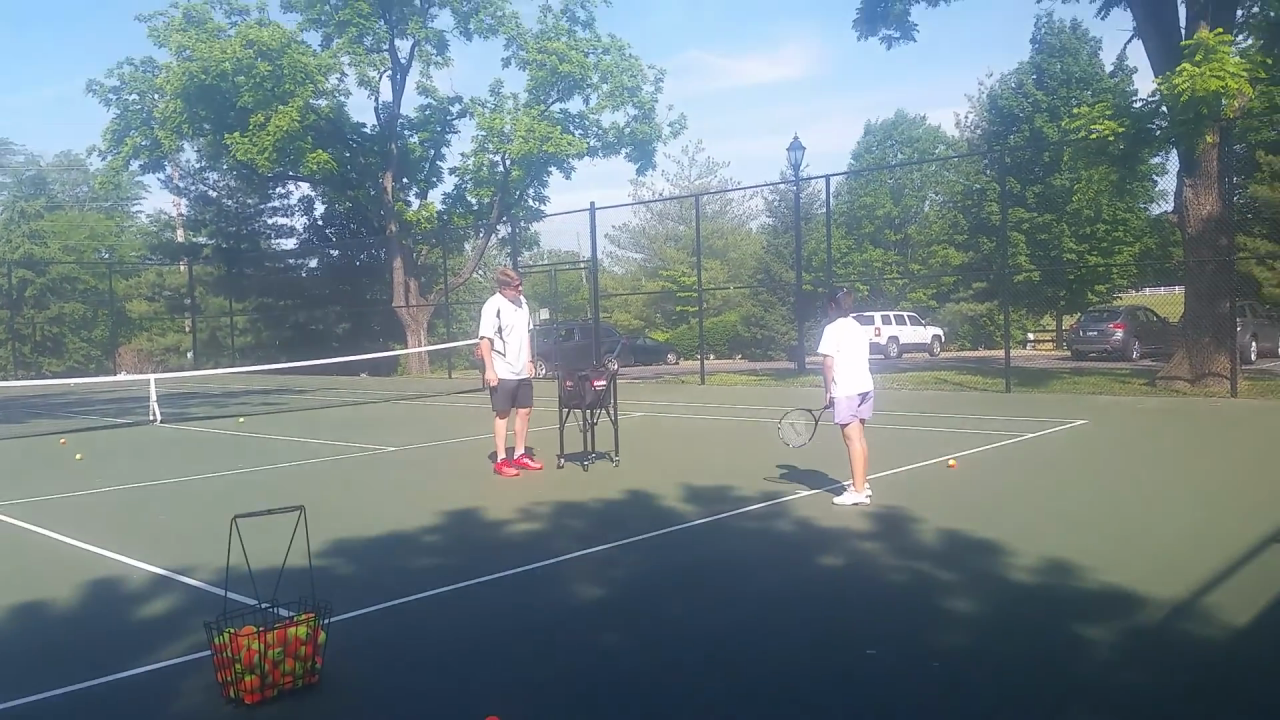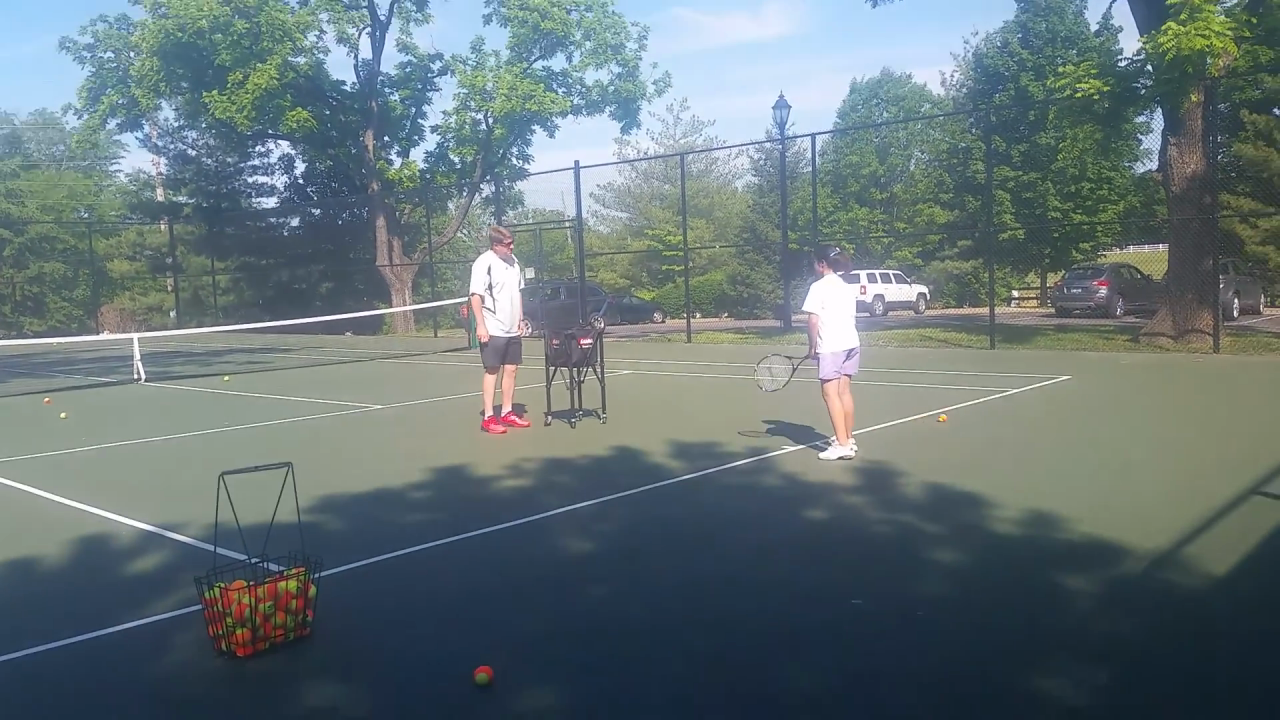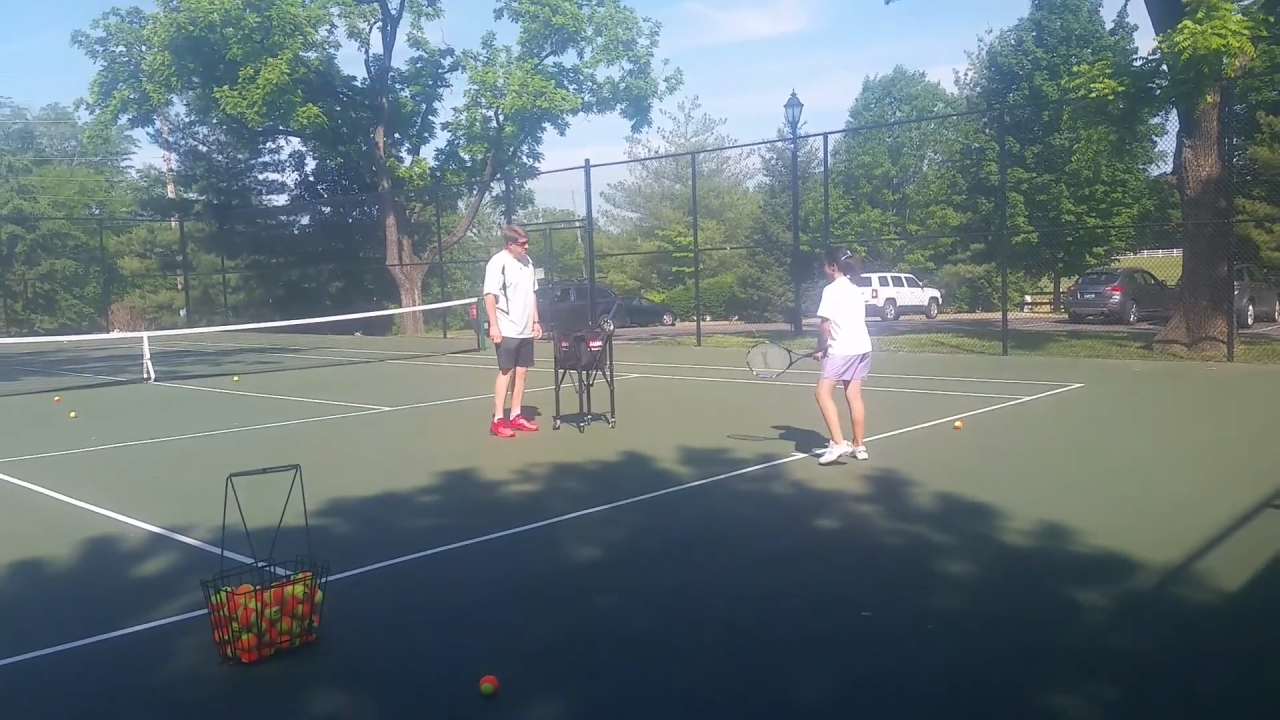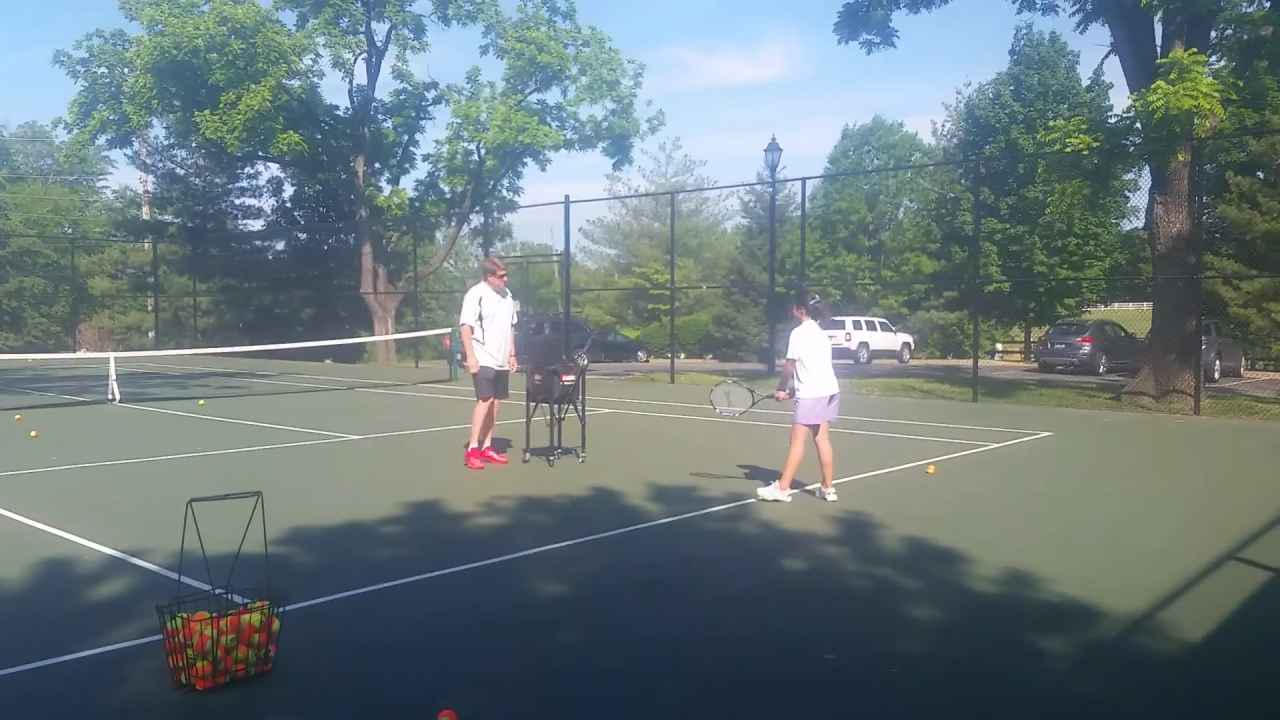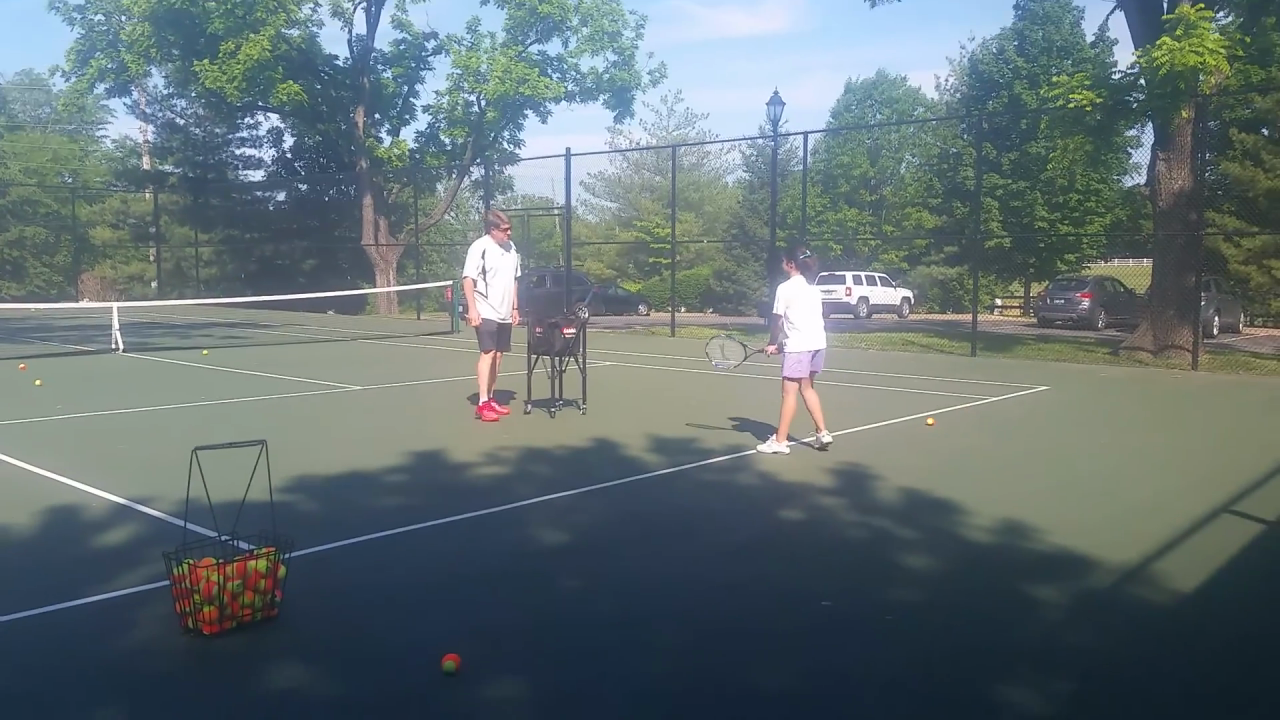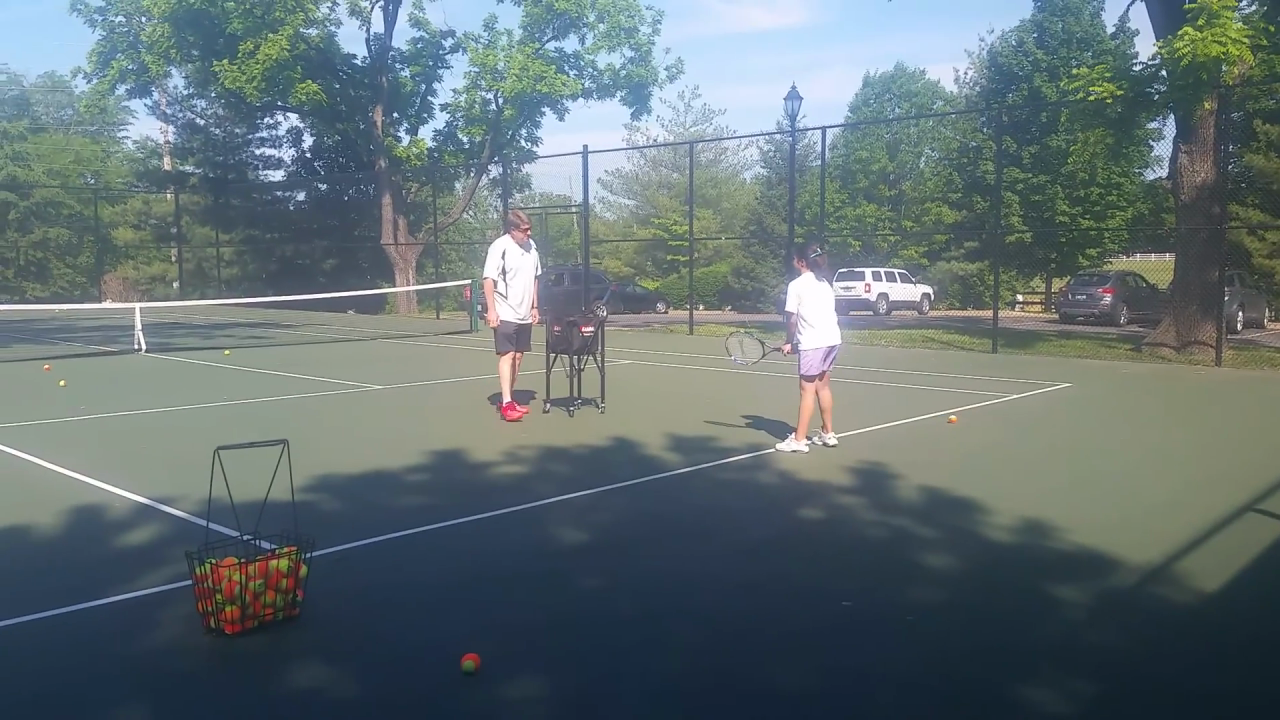
dt=0.2s
person 1, frame 1
left shoulder: (832, 329)
right shoulder: (860, 328)
left elbow: (828, 363)
right elbow: (865, 360)
left wrist: (828, 390)
left hip: (845, 390)
right hip: (865, 386)
left knee: (852, 439)
right knee: (859, 437)
left ankle: (858, 491)
right ankle: (862, 484)
person 1, frame 2
left shoulder: (818, 287)
right shoulder: (848, 286)
left elbow: (813, 321)
right elbow: (850, 316)
left wrist: (812, 346)
left hip: (831, 346)
right hip: (851, 343)
left knee: (830, 395)
right knee: (843, 391)
left ankle: (842, 443)
right ankle: (848, 440)
person 1, frame 3
left shoulder: (832, 289)
right shoulder: (856, 289)
left elbow: (825, 325)
left wrist: (820, 349)
right wrist: (826, 348)
left hip: (842, 350)
right hip: (862, 347)
left knee: (822, 392)
right knee: (853, 396)
left ankle: (838, 442)
right ankle: (859, 446)
person 1, frame 4
left shoulder: (799, 333)
right shoulder: (821, 333)
left elbow: (790, 366)
left wrist: (781, 389)
right wrist: (792, 389)
left hip: (811, 393)
right hip: (829, 390)
left knee: (797, 440)
right knee: (822, 438)
left ankle: (782, 488)
right ankle: (828, 488)
person 1, frame 5
left shoulder: (785, 288)
right shoulder: (812, 287)
left elbow: (778, 321)
right elbow: (815, 317)
left wrist: (772, 343)
right wrist: (780, 343)
left hip: (798, 346)
right hip: (817, 343)
left knee: (789, 392)
right knee: (807, 388)
left ankle: (780, 441)
right ankle: (822, 432)
person 1, frame 6
left shoulder: (796, 285)
right shoulder: (824, 283)
left elbow: (793, 319)
right elbow: (828, 313)
left wrist: (789, 342)
right wrist: (795, 341)
left hip: (813, 343)
right hip: (832, 339)
left knee: (807, 391)
right knee: (822, 386)
left ankle: (799, 440)
right ankle: (828, 433)
person 2, frame 1
left shoulder: (522, 302)
right shoulder: (493, 306)
right elbow: (485, 339)
left wrist: (530, 360)
right wrist: (489, 369)
left hip: (522, 371)
right hip: (502, 372)
left knee: (524, 411)
right knee: (503, 414)
left ankle: (519, 455)
right ankle: (501, 460)
person 2, frame 2
left shoulder: (513, 261)
right shoulder: (484, 263)
right elbow: (475, 295)
left wrist: (520, 318)
right wrist: (480, 325)
left hip: (512, 328)
right hip: (493, 329)
left knee: (511, 369)
right knee: (493, 371)
left ankle: (507, 413)
right ankle: (488, 417)
person 2, frame 3
left shoulder: (527, 261)
right shoulder: (498, 262)
right elbow: (489, 295)
left wrist: (536, 321)
right wrist: (494, 325)
left hip: (525, 329)
right hip: (507, 329)
left knee: (521, 371)
right knee: (506, 372)
left ankle: (515, 416)
right ankle: (498, 420)
person 2, frame 4
left shoulder: (506, 295)
right shoulder: (476, 294)
right elbow: (465, 326)
left wrist: (512, 354)
right wrist: (470, 356)
left hip: (501, 360)
right hip: (483, 360)
left knee: (495, 403)
right knee: (485, 400)
left ankle: (486, 448)
right ankle: (472, 449)
person 2, frame 5
left shoulder: (511, 247)
right shoulder: (480, 247)
right elbow: (468, 279)
left wrist: (515, 307)
right wrist: (472, 308)
left hip: (504, 313)
right hip: (485, 313)
left knee: (497, 355)
right knee: (487, 353)
left ankle: (489, 399)
right ankle: (482, 403)
person 2, frame 6
left shoulder: (531, 246)
right shoulder: (500, 247)
right elbow: (488, 279)
left wrist: (534, 306)
right wrist: (491, 310)
left hip: (524, 314)
right hip: (505, 314)
left knee: (517, 356)
right knee: (507, 355)
left ankle: (508, 399)
right ankle: (506, 404)
